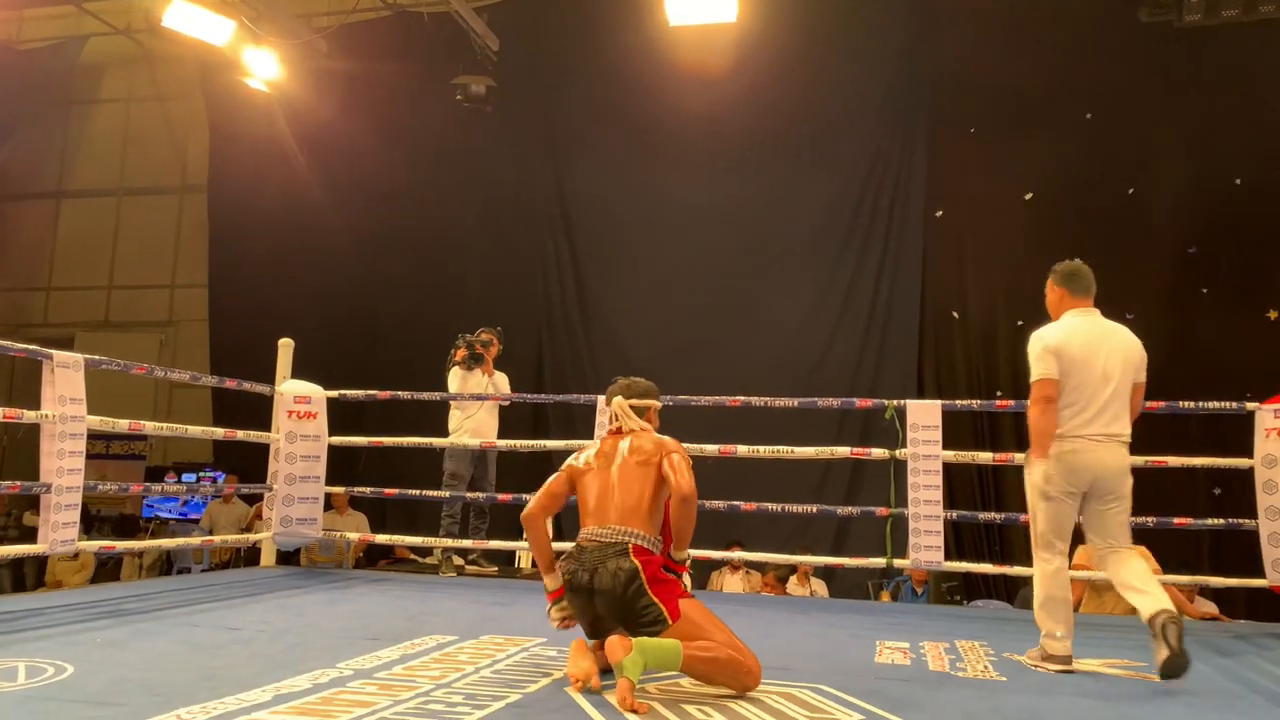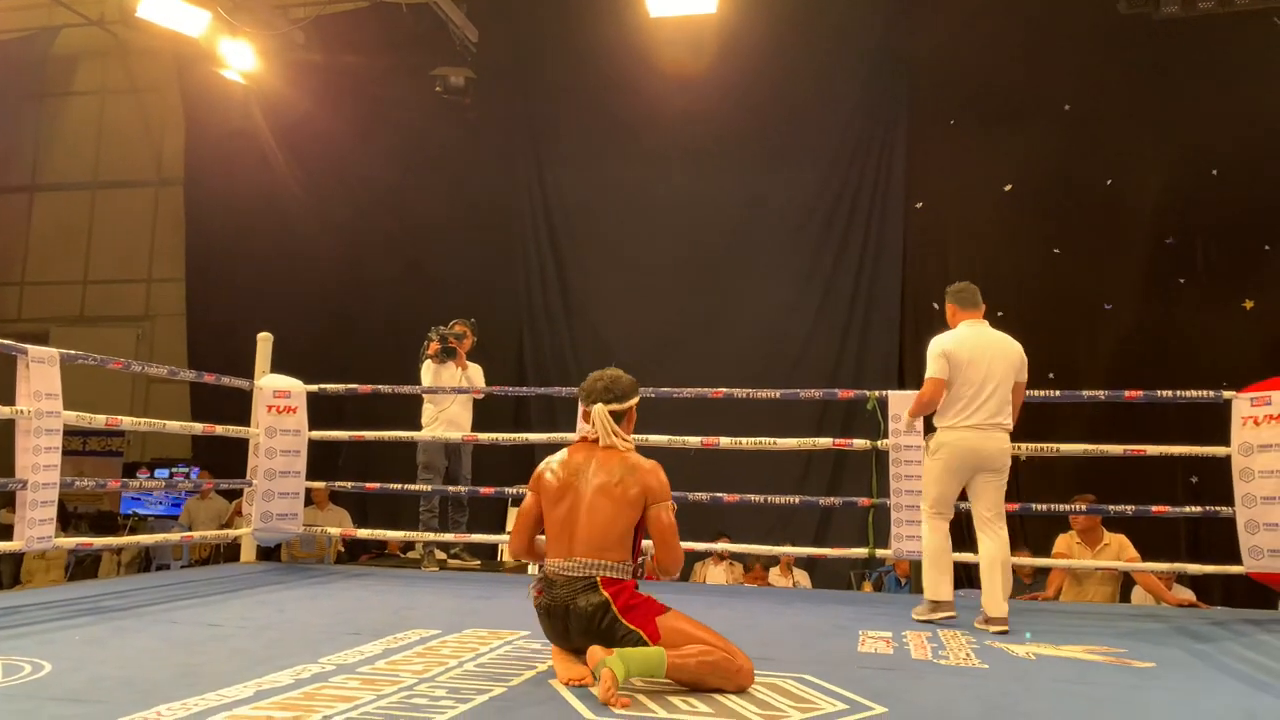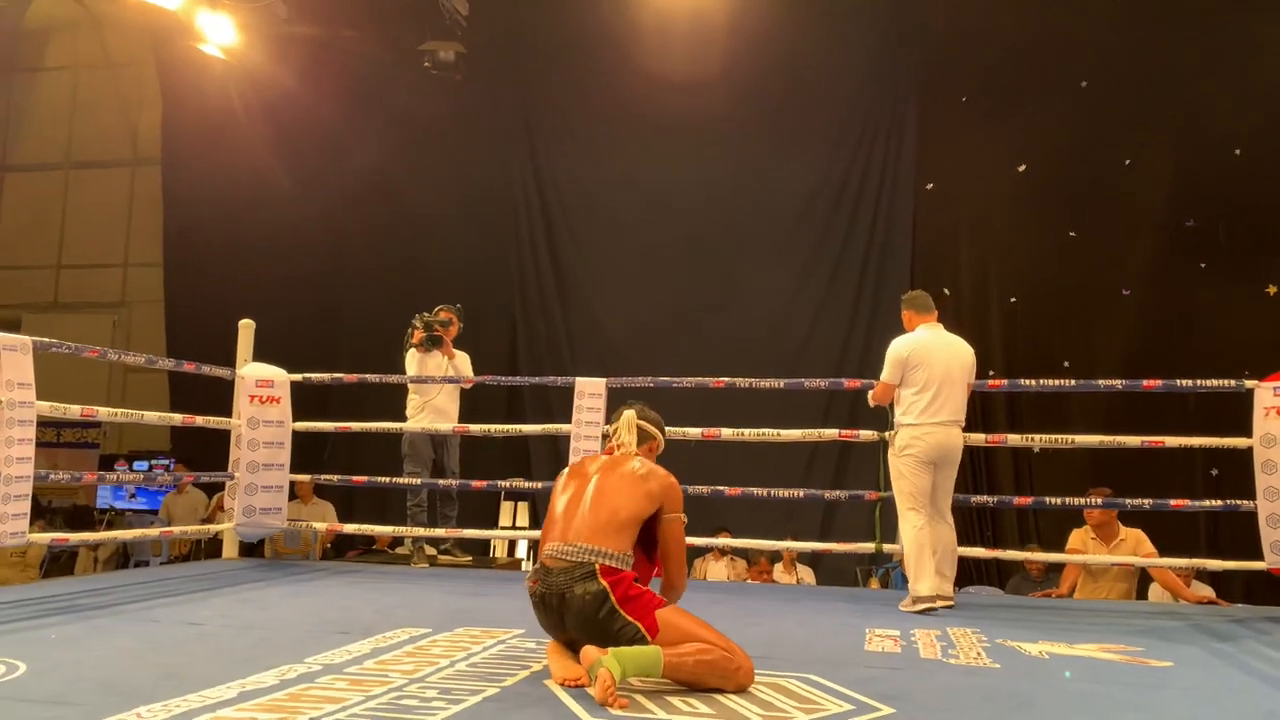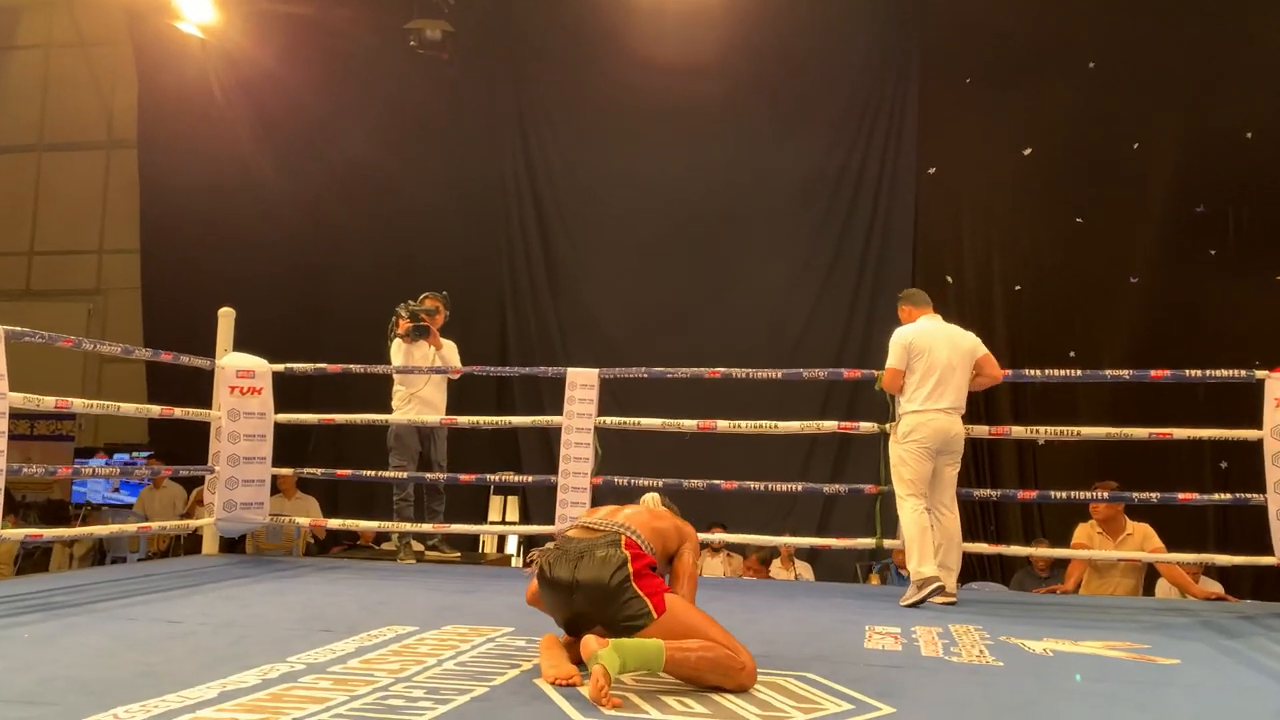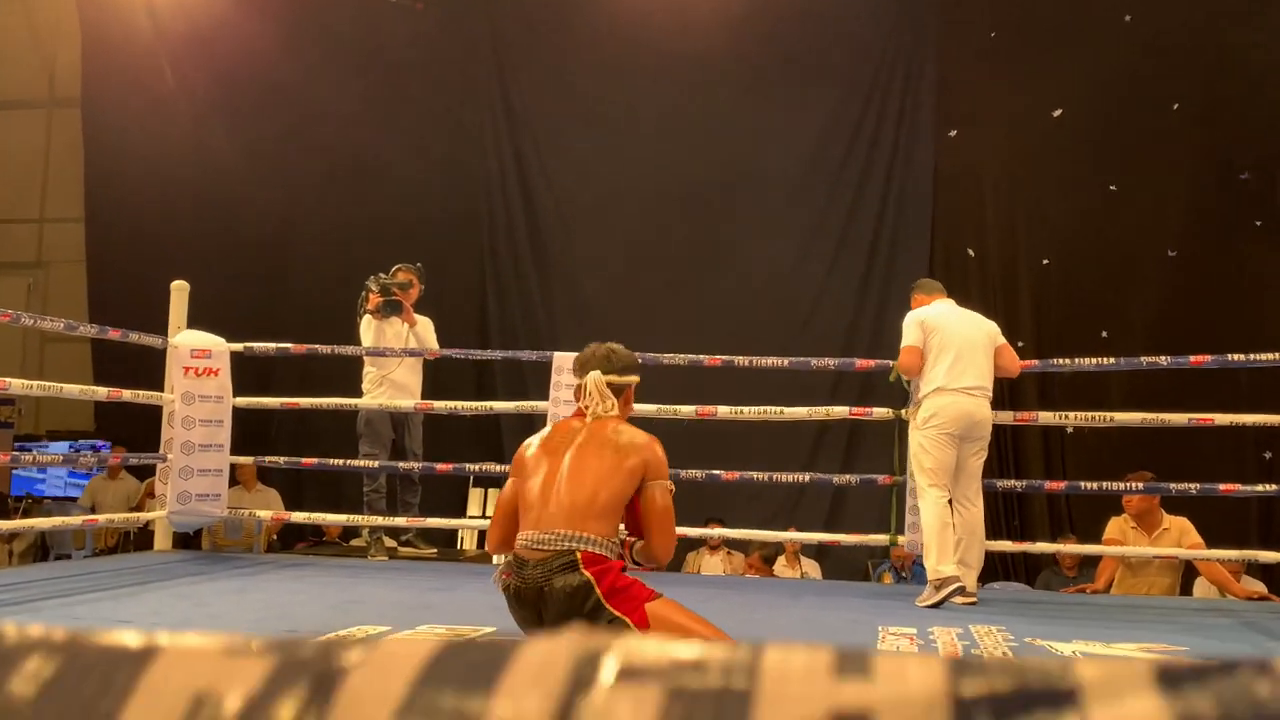
dt=0.7s
person 1, frame 1
left shoulder: (1048, 338)
right shoulder: (1129, 340)
left elbow: (1043, 402)
right elbow: (1132, 408)
left wrist: (1038, 462)
left hip: (1062, 457)
right hip: (1113, 456)
left knee: (1050, 555)
right knee: (1115, 552)
left ankle: (1055, 648)
right ankle: (1162, 615)
person 1, frame 2
left shoulder: (944, 343)
right shoulder: (1012, 347)
left elbow: (930, 397)
right elbow: (1016, 402)
left wrist: (911, 415)
left hip: (953, 440)
right hip: (996, 442)
left knee: (936, 519)
right knee: (992, 525)
left ankle: (939, 600)
right ankle: (995, 612)
person 1, frame 3
left shoulder: (904, 344)
right shoulder: (964, 348)
left elbow: (883, 396)
right elbow: (963, 396)
left wrist: (872, 396)
left hip: (915, 436)
right hip: (951, 435)
left knee: (913, 513)
right knee: (941, 514)
left ankle: (922, 592)
right ankle: (943, 590)
person 1, frame 4
left shoulder: (905, 333)
right shoulder: (965, 337)
left elbow: (890, 383)
right elbow: (995, 375)
left hip: (917, 424)
right hip: (952, 425)
left knee: (912, 500)
right knee: (945, 504)
left ankle: (925, 575)
right ankle: (948, 584)
person 1, frame 5
left shoulder: (919, 315)
right shoulder: (983, 321)
left elbow: (908, 365)
right elbow: (1013, 367)
left hip: (939, 407)
right hip: (979, 409)
left knee: (933, 492)
right knee: (969, 497)
left ankle: (943, 575)
right ankle: (968, 582)
person 2, frame 1
left shoulder: (582, 457)
right shoulder: (663, 445)
left elbow: (531, 515)
right elbow: (685, 493)
left wrist: (554, 588)
right wrist: (678, 560)
left hip: (580, 576)
right hip: (632, 573)
right knee: (747, 672)
left ankle: (592, 652)
right ankle: (633, 650)
person 2, frame 2
left shoulder: (549, 467)
right shoulder: (646, 472)
left elbow: (518, 548)
right elbow: (672, 565)
right wrist: (660, 565)
left hip: (551, 610)
right hip: (606, 607)
right knee: (740, 671)
left ankle: (573, 651)
right ankle: (623, 661)
person 2, frame 3
left shoulder: (571, 470)
right shoulder: (661, 479)
right elbow: (675, 579)
right wrist: (662, 603)
left hip: (545, 599)
right hip: (601, 594)
right knee: (739, 671)
left ankle: (568, 647)
right ankle: (616, 661)
person 2, frame 4
left shoulder: (597, 513)
right shoulder: (682, 529)
right elbow: (681, 608)
left hip: (555, 571)
right hip: (613, 571)
right knee: (741, 670)
left ankle: (563, 648)
right ankle: (614, 651)
person 2, frame 5
left shoulder: (533, 443)
right shoulder: (641, 444)
left elbow: (494, 542)
right elbow: (660, 553)
left hip: (523, 596)
right hip: (583, 589)
person 3, frame 1
left shoulder: (499, 377)
right shoulder: (459, 371)
left elbow: (506, 399)
right elbow: (457, 400)
left wrist: (489, 372)
right wrist: (462, 367)
left hip: (487, 446)
right hip: (461, 444)
left knee: (482, 503)
right knee: (453, 501)
left ankle: (475, 554)
right ankle: (446, 556)
person 3, frame 2
left shoulder: (474, 369)
right shoulder: (432, 364)
right elbow: (430, 395)
left wrist: (463, 366)
right wrist: (436, 362)
left hip: (461, 439)
right hip: (433, 437)
left knee: (460, 495)
right knee: (430, 495)
left ankle: (456, 548)
right ankle: (428, 551)
person 3, frame 3
left shoulder: (460, 357)
right shoulder: (416, 352)
left elbow: (468, 382)
right elbow: (415, 386)
left wrist: (450, 354)
right wrist: (420, 350)
left hip: (448, 430)
right hip: (419, 427)
left knee: (449, 488)
right knee: (417, 490)
left ankle: (447, 543)
right ankle: (418, 547)
person 3, frame 4
left shoulder: (447, 346)
right shoulder: (401, 342)
left elbow: (456, 372)
right elbow: (401, 377)
left wrist: (437, 345)
right wrist: (406, 340)
right hip: (405, 420)
left knee: (436, 482)
right knee: (404, 484)
left ankle: (434, 539)
right ankle: (404, 543)
person 3, frame 5
left shoulder: (423, 323)
right shoulder: (372, 319)
left elbow: (433, 351)
right elbow: (372, 357)
left wrist: (411, 321)
right wrist: (376, 317)
left hip: (410, 406)
right hip: (377, 404)
left knee: (411, 472)
right knee: (375, 473)
left ankle: (409, 533)
right ankle: (375, 538)
person 4, frame 1
left shoulder: (1139, 553)
right shoulder: (1085, 551)
left elbow: (1162, 587)
right elbow: (1080, 580)
left wrist: (1194, 613)
right wrist: (1071, 603)
person 4, frame 2
left shoulder: (1119, 542)
right shoulder: (1064, 540)
left elbow: (1140, 573)
right elbow: (1059, 567)
left wrist: (1172, 599)
right wrist: (1050, 592)
person 4, frame 3
left shoulder: (1136, 537)
right shoulder: (1079, 536)
left elbow: (1157, 569)
right elbow: (1074, 563)
left wrist: (1190, 596)
right wrist: (1064, 589)
person 4, frame 4
left shoulder: (1143, 532)
right shoulder: (1085, 530)
left elbow: (1165, 564)
right elbow: (1079, 559)
left wrist: (1198, 592)
right wrist: (1069, 585)
person 4, frame 5
left shoulder: (1180, 526)
right shoulder: (1117, 525)
left elbow: (1204, 561)
right elbow: (1111, 557)
left wrist: (1240, 591)
right wrist: (1100, 584)
